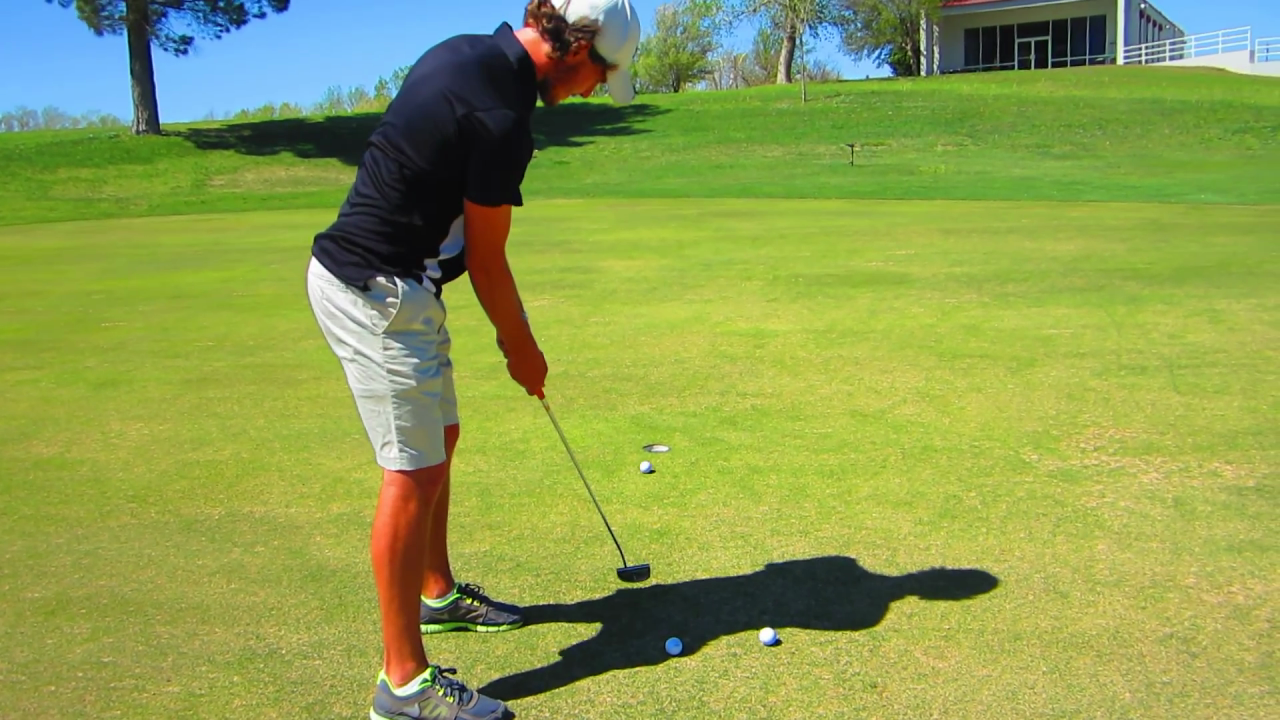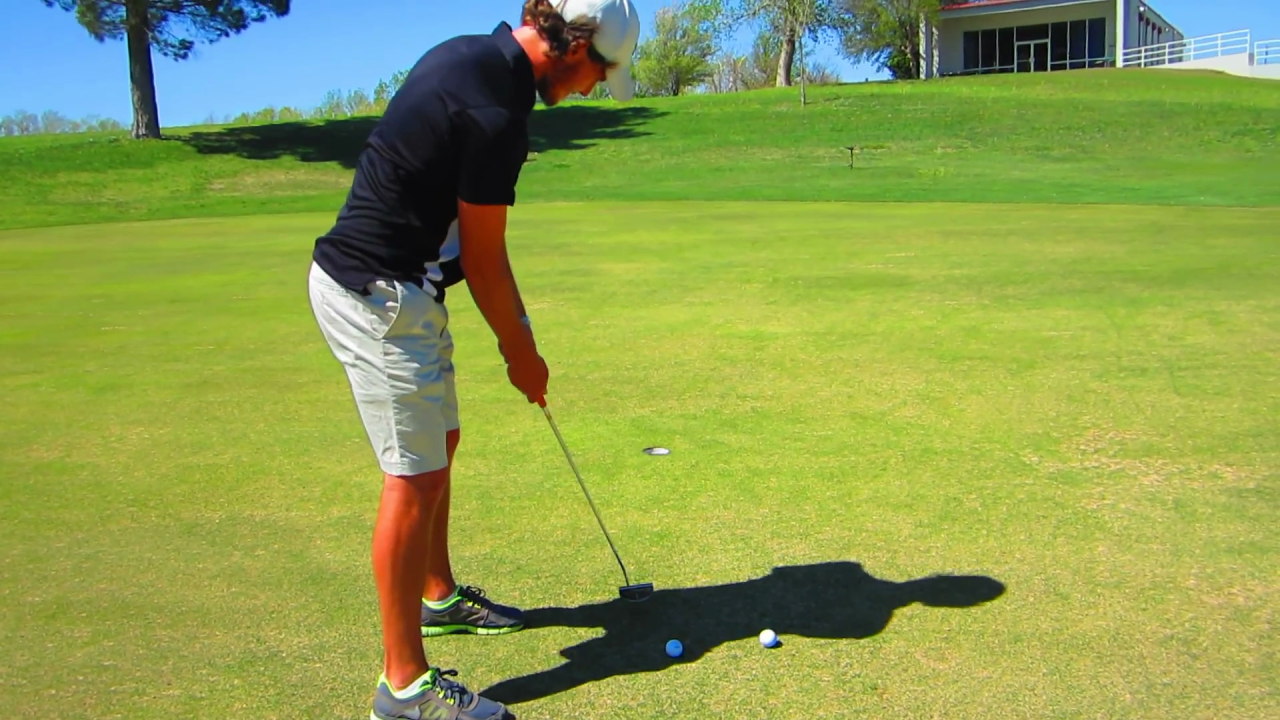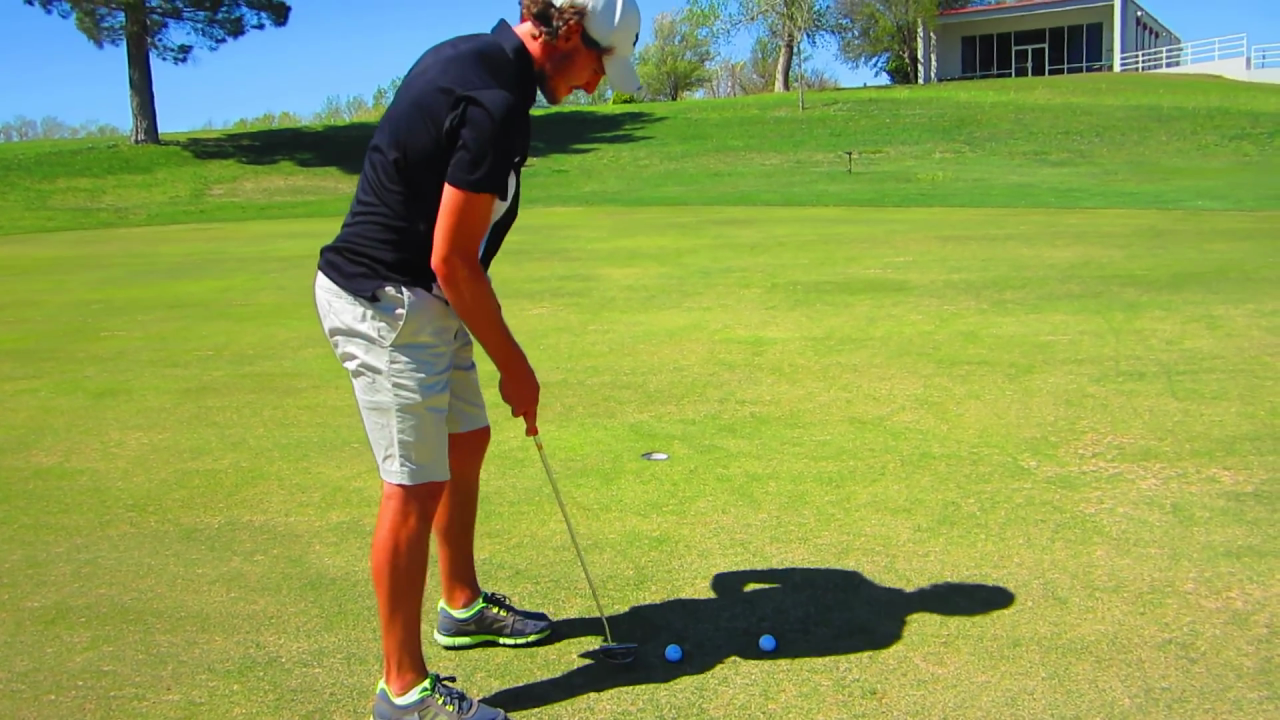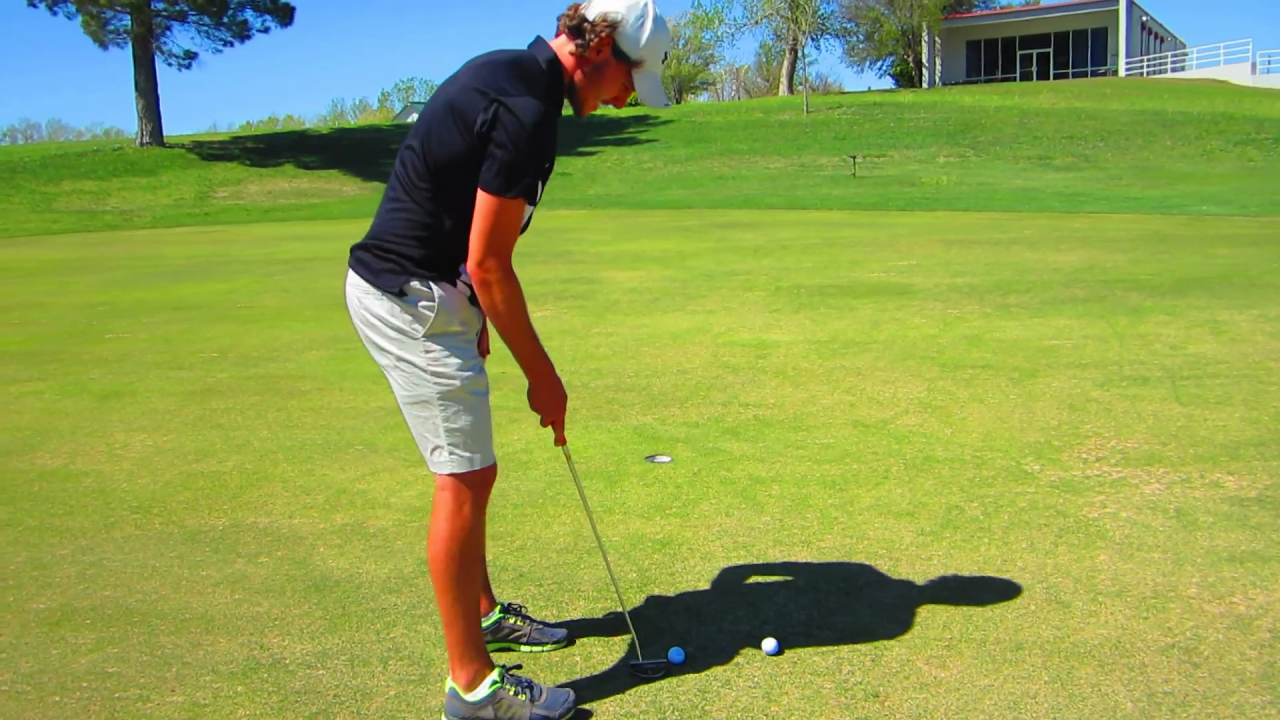
dt=0.4s
person 1, frame 1
right shoulder: (500, 115)
right elbow: (486, 260)
left wrist: (515, 326)
right wrist: (523, 349)
left hip: (389, 279)
right hip: (377, 291)
left knee: (438, 441)
right knee: (413, 471)
left ankle: (438, 594)
person 1, frame 2
right shoulder: (496, 113)
left elbow: (481, 234)
right elbow: (480, 264)
left wrist: (519, 320)
right wrist: (521, 354)
left hip: (397, 285)
right hip: (377, 295)
left knee: (437, 449)
right knee: (413, 476)
left ankle: (438, 596)
person 1, frame 3
right shoulder: (496, 105)
right elbow: (453, 261)
left wrist: (479, 324)
right wrist: (513, 363)
left hip: (409, 293)
right hip: (386, 303)
left knee: (465, 445)
right knee: (415, 486)
left ankle: (463, 604)
person 1, frame 4
left shoulder: (503, 69)
right shoulder: (527, 112)
right elbow: (488, 264)
left wrist: (472, 317)
right wrist: (541, 374)
left hip: (422, 287)
right hip: (410, 299)
left knee: (471, 462)
right knee: (464, 476)
left ankle: (482, 612)
